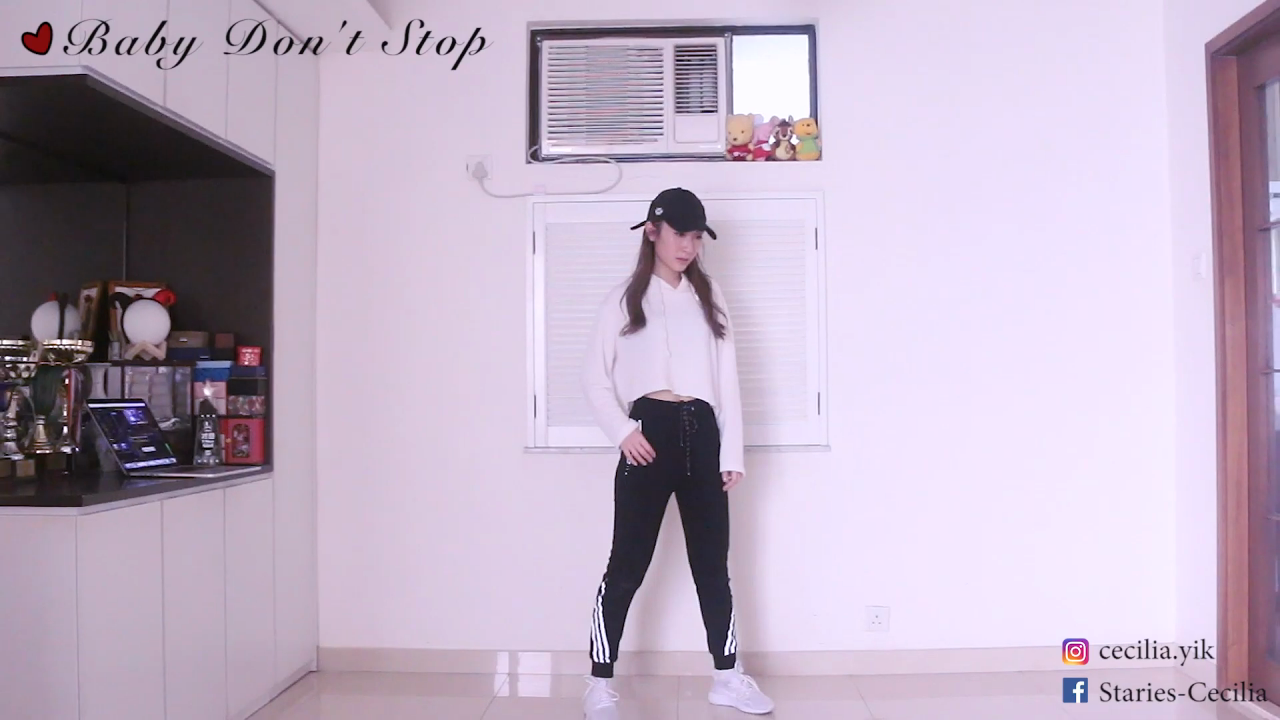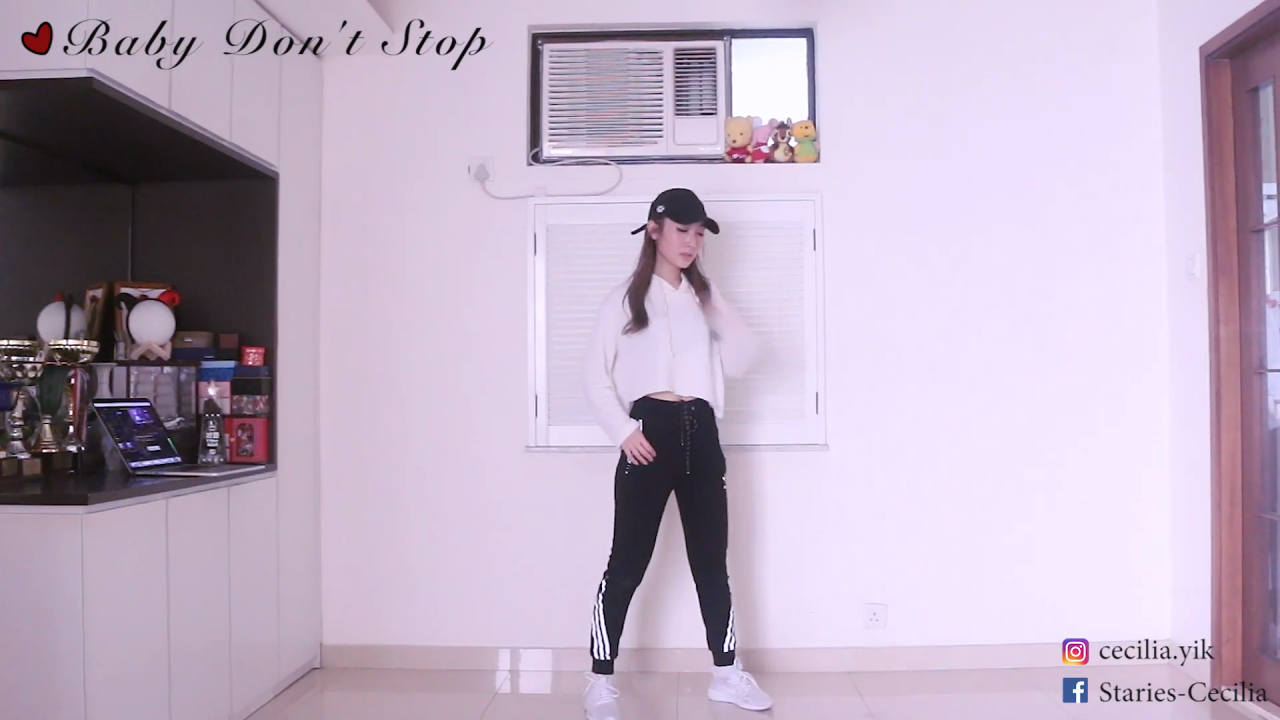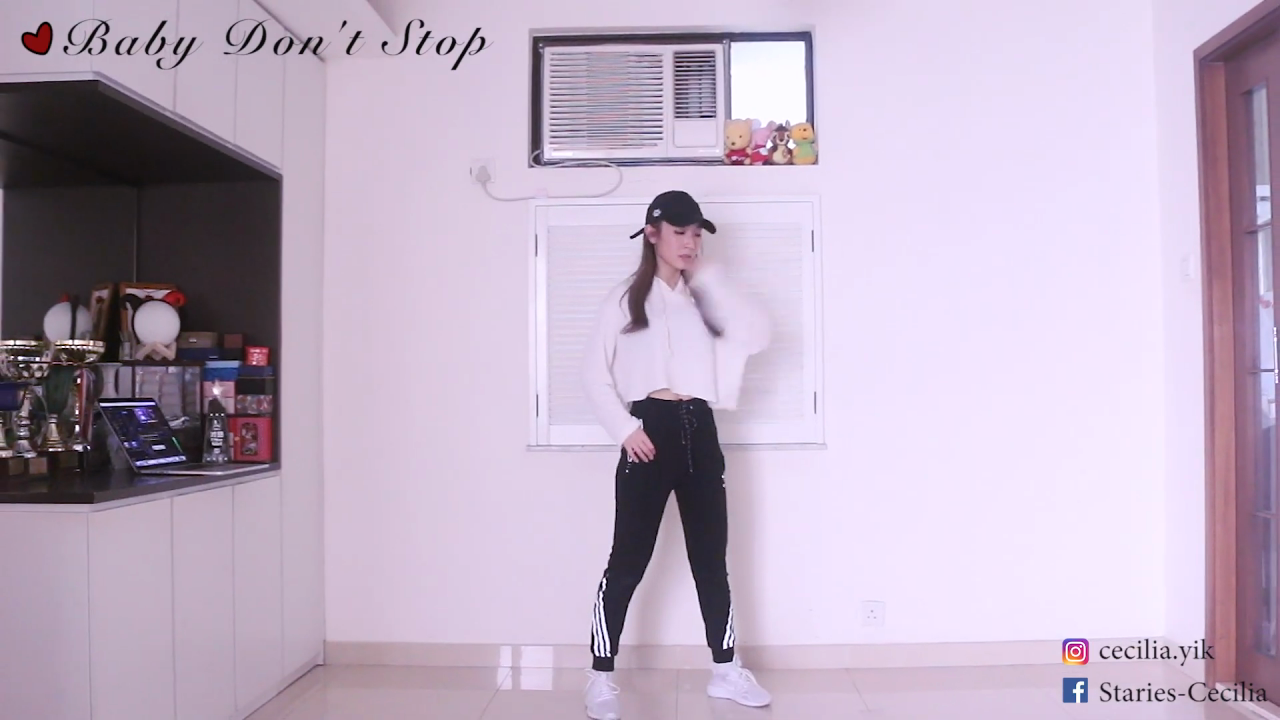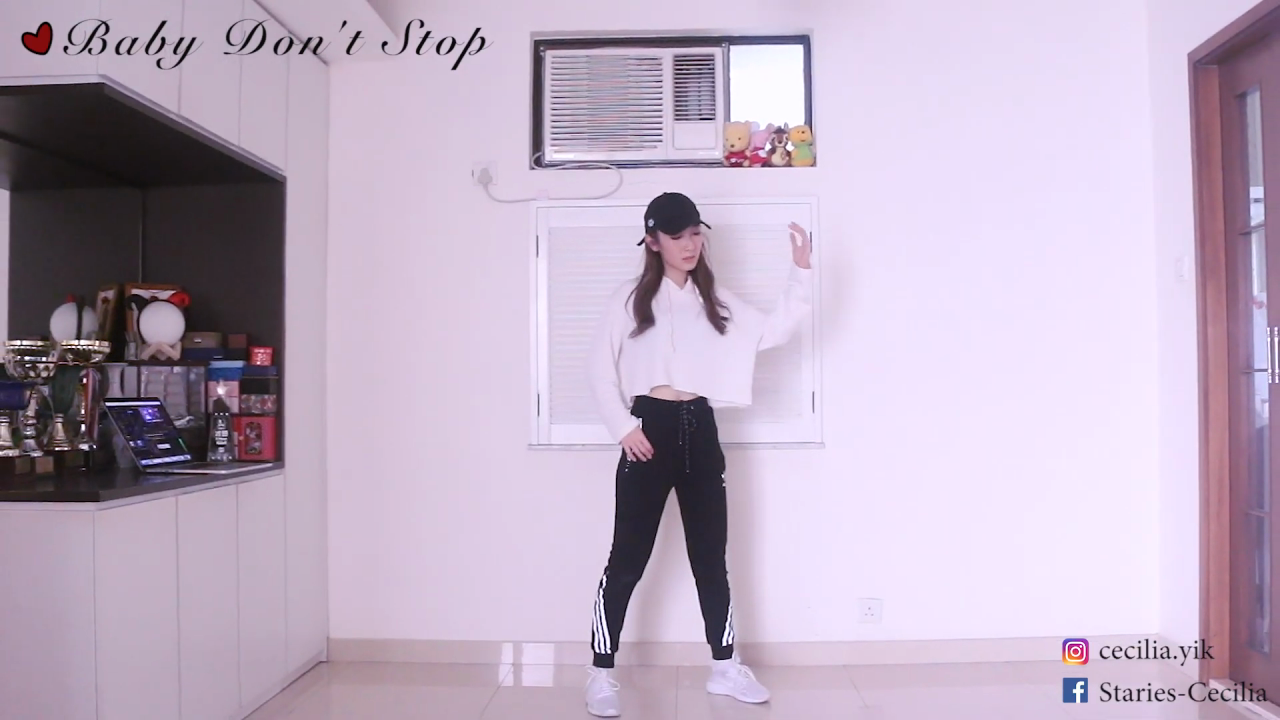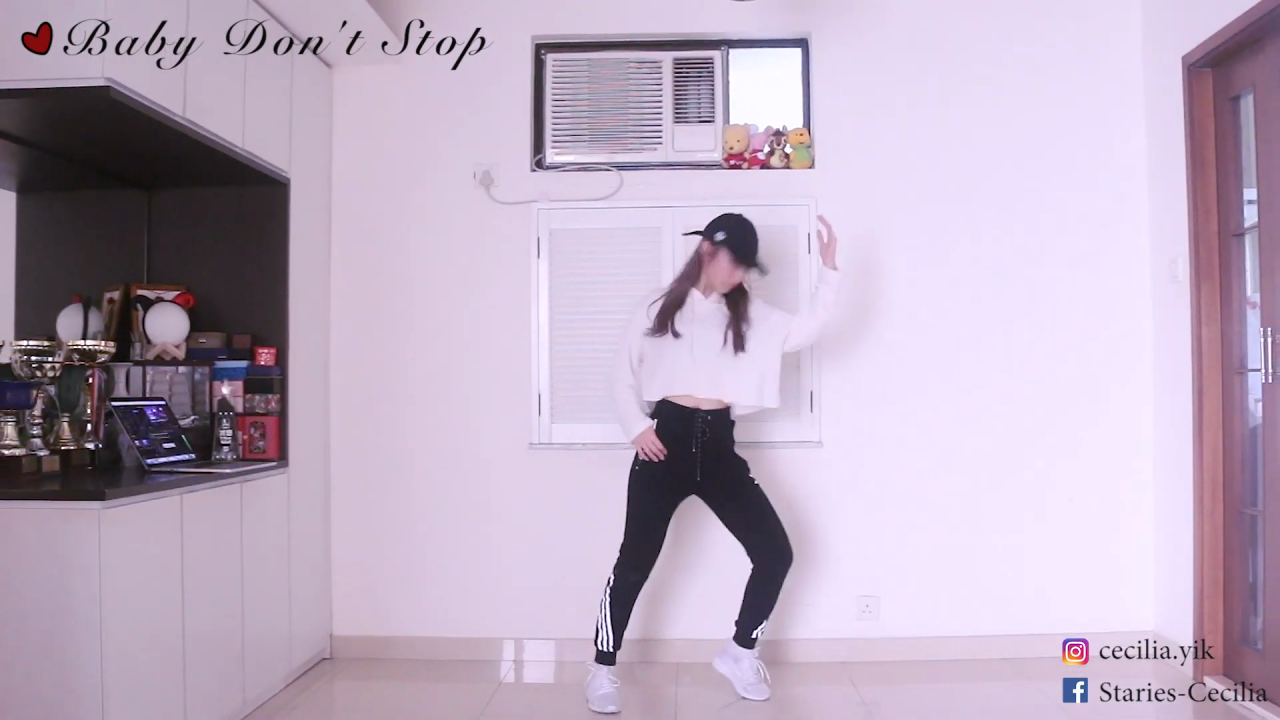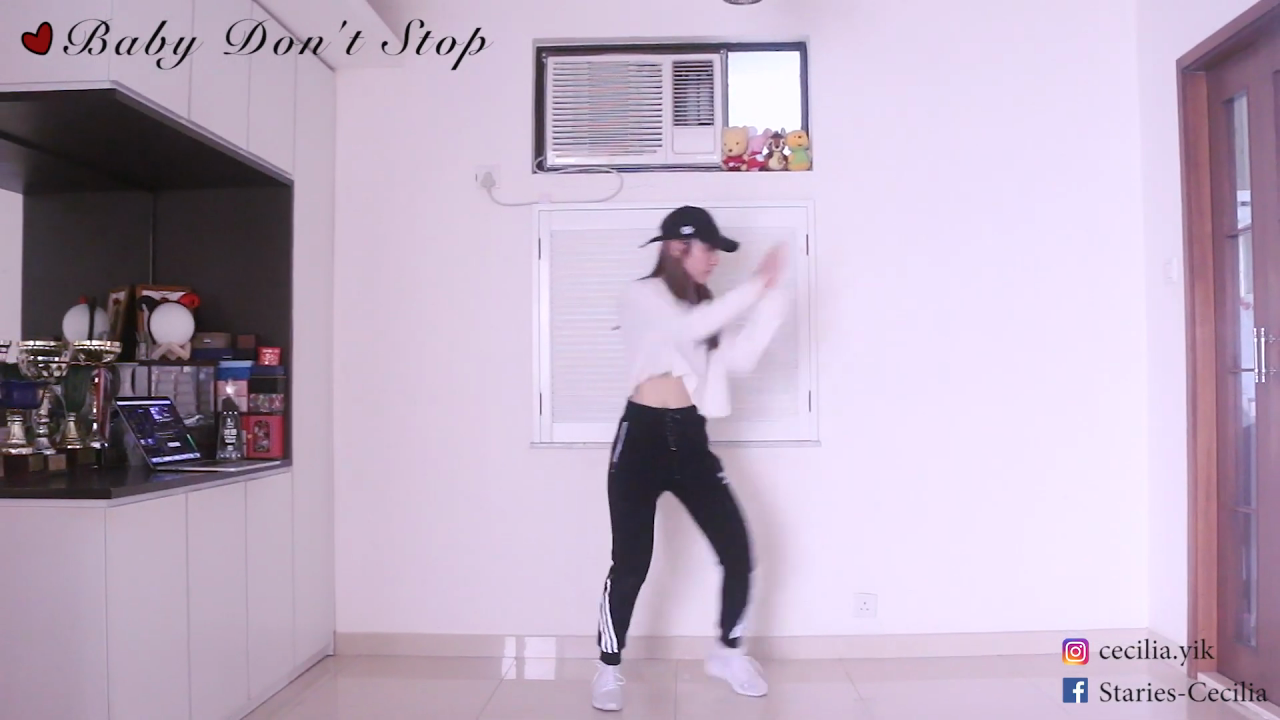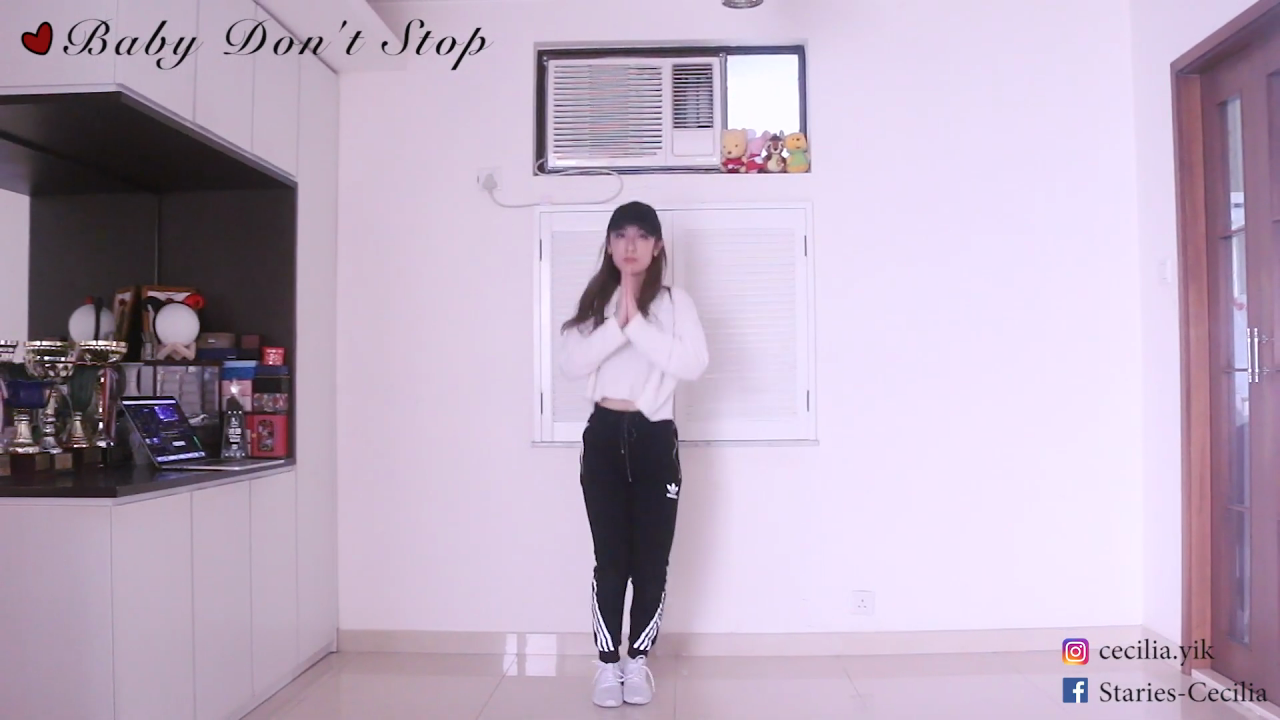
dt=0.7s
person 1, frame 1
left shoulder: (709, 295)
right shoulder: (626, 298)
left elbow: (727, 377)
right elbow: (595, 376)
left wrist: (733, 450)
right wrist: (622, 431)
left hip: (702, 433)
right hip: (651, 432)
left knee: (712, 563)
right knee: (627, 565)
left ankle: (728, 676)
person 1, frame 2
left shoulder: (705, 296)
right shoulder: (626, 298)
left elbow: (737, 364)
right elbow: (596, 374)
left wrist: (730, 325)
right wrist: (622, 430)
left hip: (700, 432)
right hip: (650, 430)
left knee: (712, 560)
right knee: (627, 562)
left ankle: (726, 673)
person 1, frame 3
left shoulder: (705, 298)
right shoulder: (625, 299)
left elbow: (756, 337)
right elbow: (595, 372)
left wrist: (712, 282)
right wrist: (624, 428)
left hip: (700, 431)
right hip: (650, 430)
left knee: (711, 559)
right knee: (628, 561)
left ankle: (725, 669)
right ankle: (601, 676)
person 1, frame 4
left shoulder: (716, 300)
right shoulder: (630, 299)
left elbow: (774, 331)
right elbow: (600, 368)
left wrist: (800, 271)
right wrist: (623, 427)
left hip: (700, 432)
right hip: (650, 430)
left knee: (711, 558)
right knee: (627, 560)
left ankle: (725, 667)
right ankle: (601, 673)
person 1, frame 5
left shoulder: (748, 311)
right shoulder: (662, 306)
left elbow: (803, 331)
right elbow: (623, 371)
left wrist: (828, 270)
right wrist: (637, 426)
left hip: (718, 445)
right hip: (668, 440)
left knee: (774, 552)
right knee: (635, 561)
left ankle: (740, 652)
right ankle: (603, 670)
person 1, frame 6
left shoulder: (705, 309)
right shoulder: (641, 296)
left elbow: (740, 359)
right elbow: (686, 328)
left wrist: (769, 296)
right wrist: (753, 287)
left hip: (690, 437)
right hip: (642, 434)
left knee: (737, 551)
right knee: (631, 562)
left ankle: (729, 653)
right ankle: (608, 668)
person 1, frame 7
left shoulder: (674, 301)
right shoulder: (593, 301)
left elbow: (693, 365)
right elbow: (572, 364)
left wrist: (636, 320)
right wrist: (618, 322)
left hip: (655, 438)
right hip: (604, 437)
left knee: (651, 564)
right knee: (611, 561)
left ankle: (638, 661)
right ankle: (608, 664)
